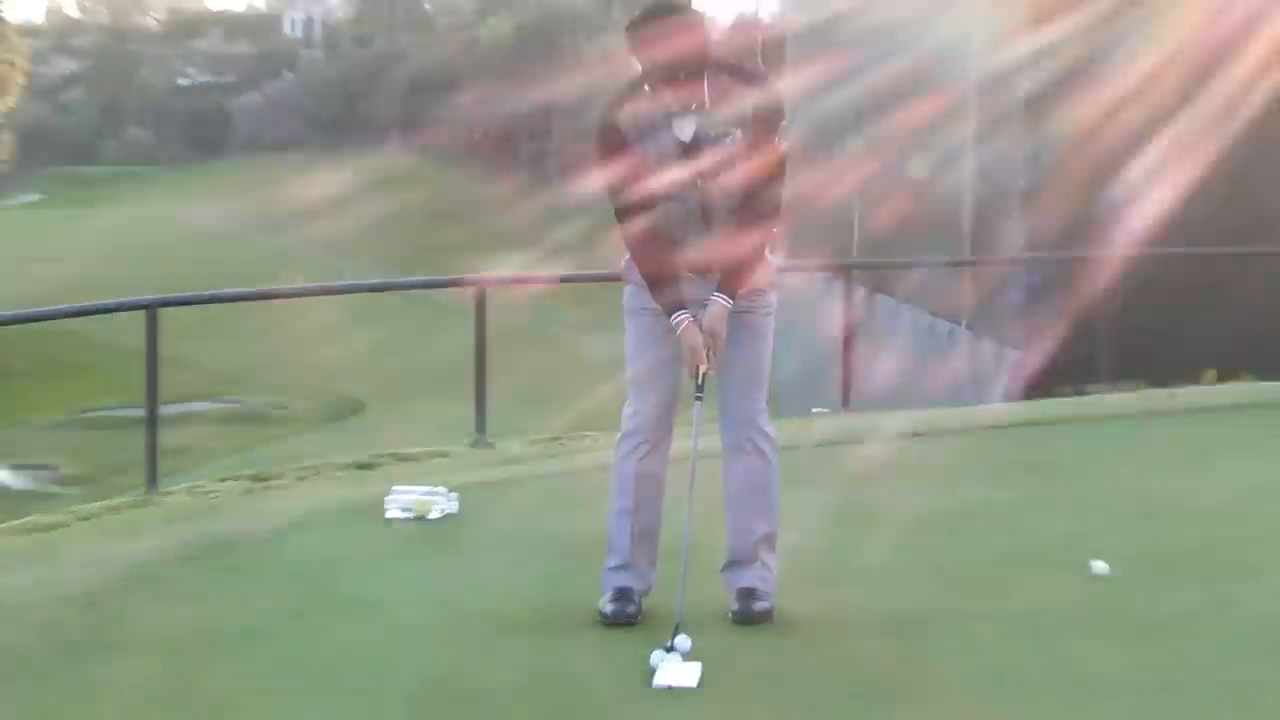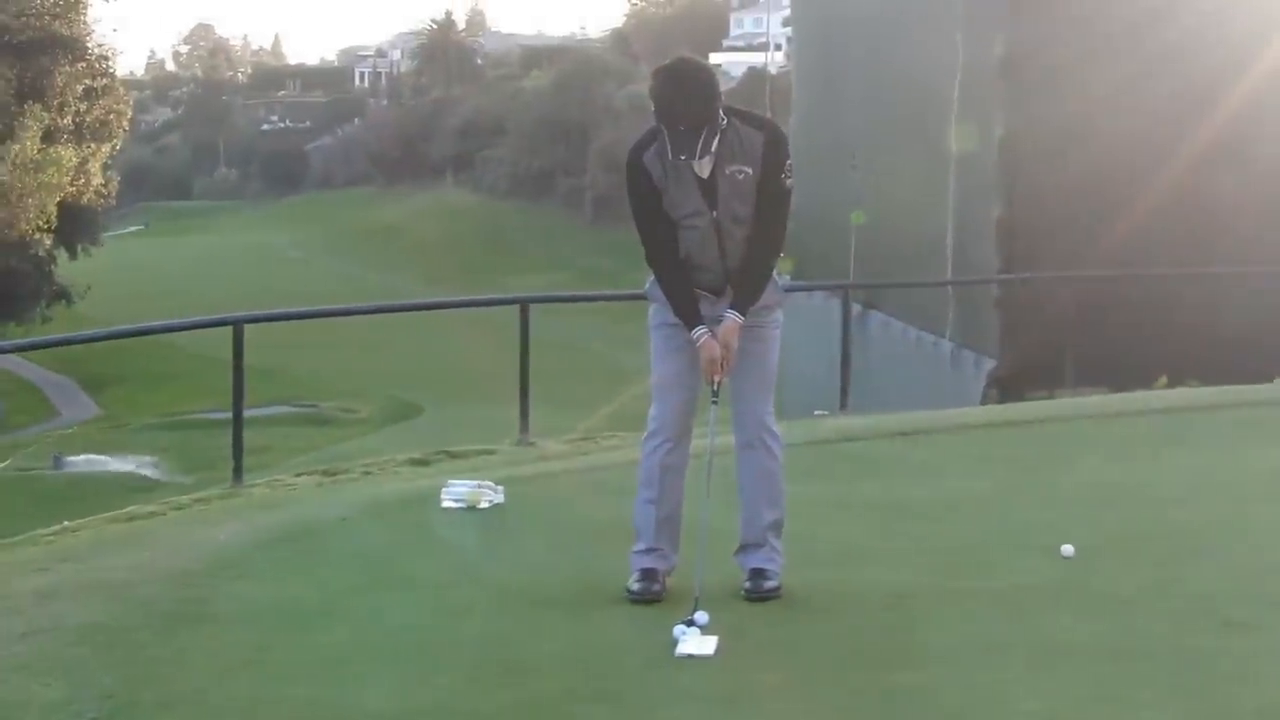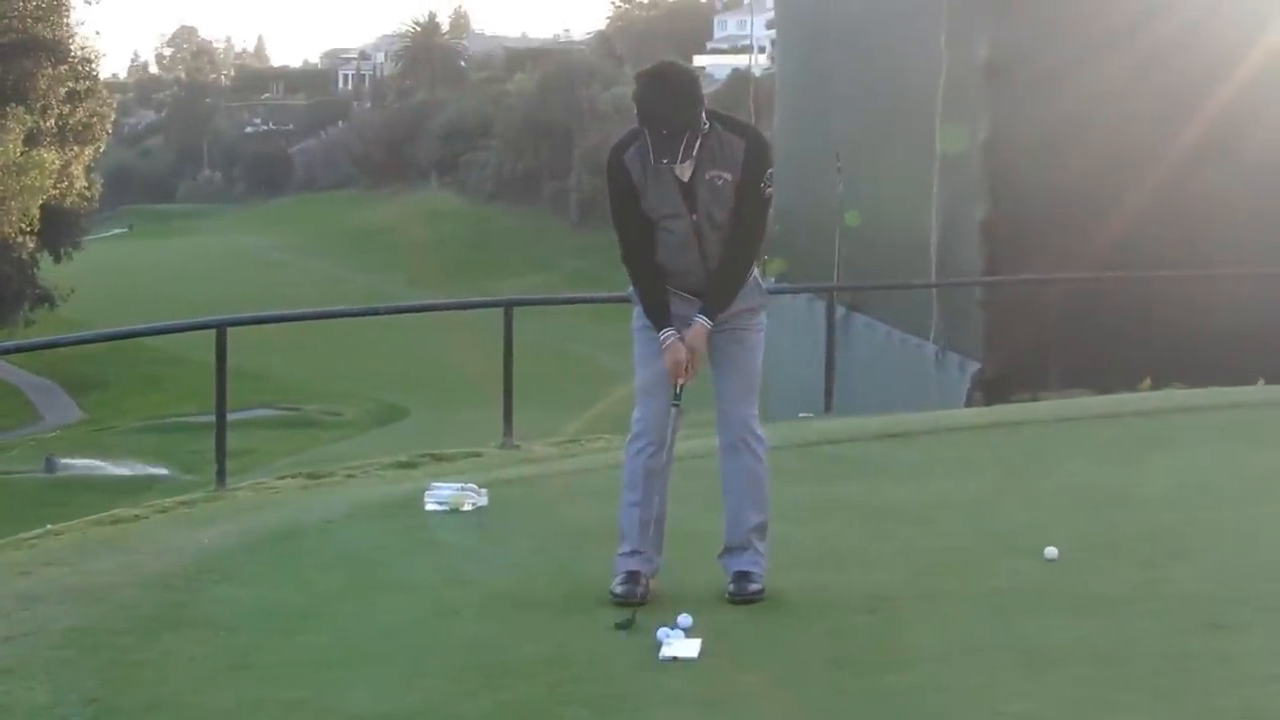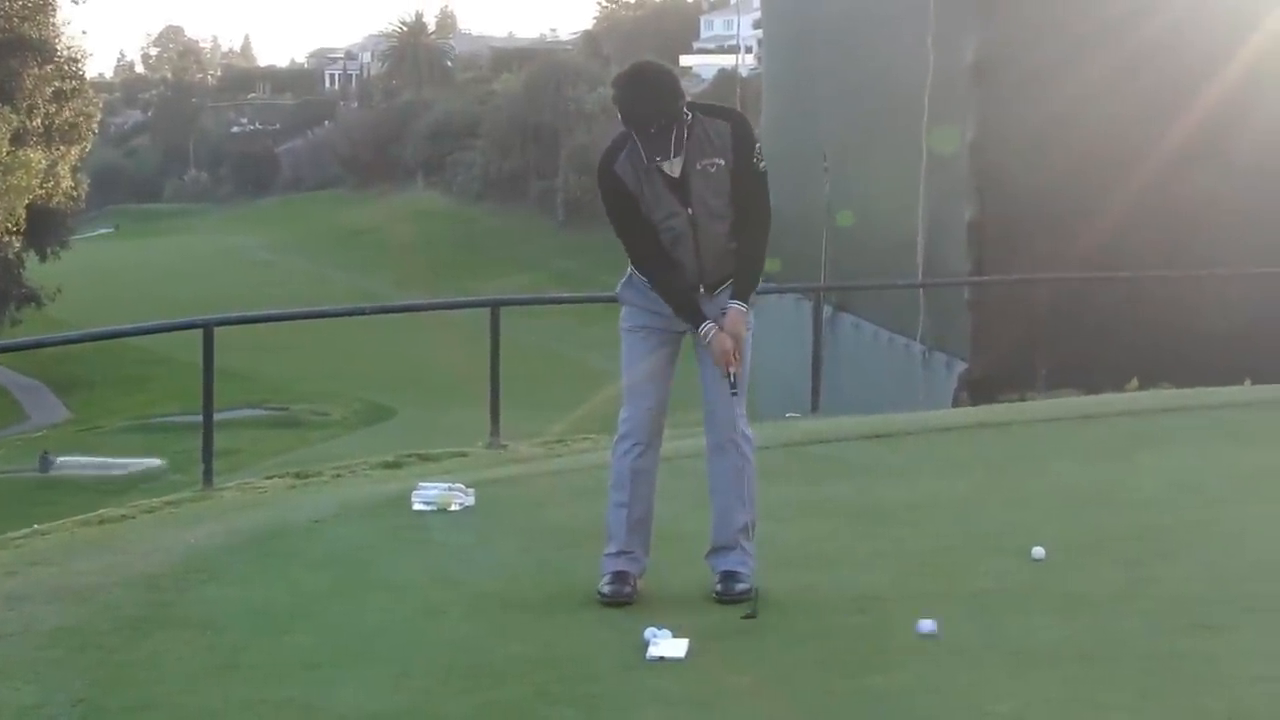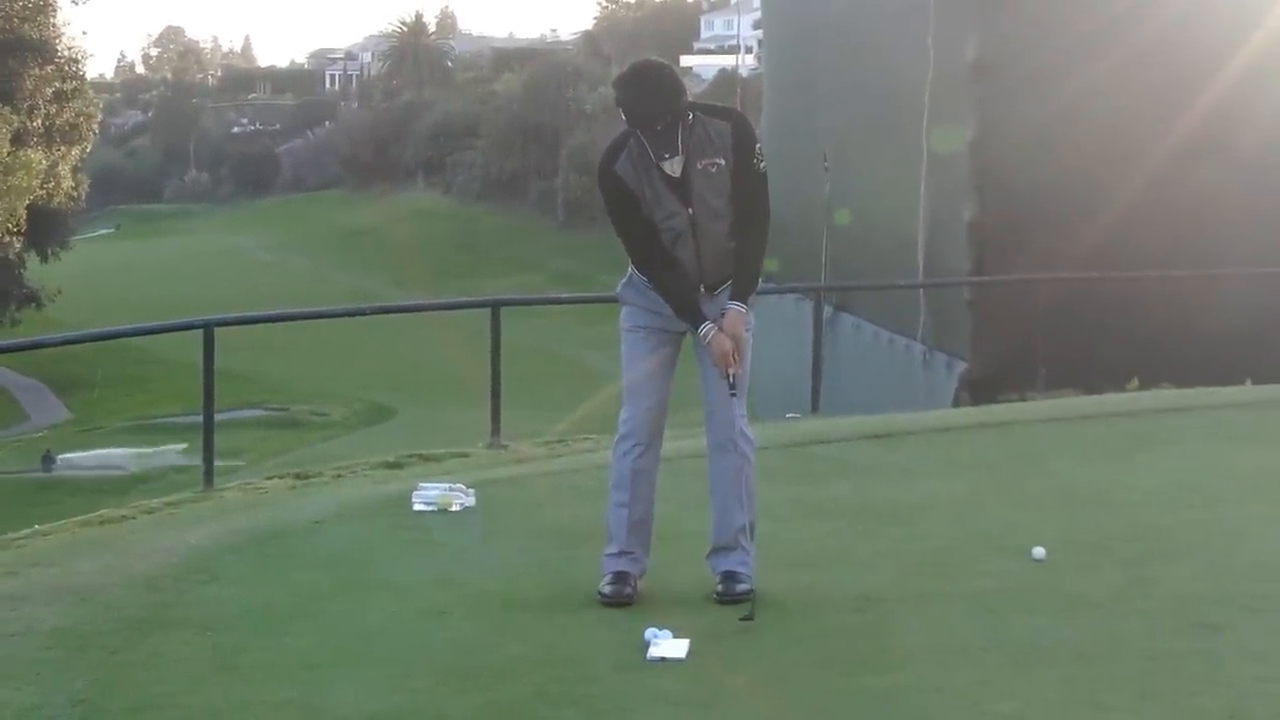
dt=1s
person 1, frame 1
left shoulder: (756, 100)
right shoulder: (622, 120)
left elbow: (762, 208)
right elbow: (636, 226)
left wrist: (722, 299)
right wrist: (678, 316)
left hip: (741, 279)
right hip: (657, 281)
left knee: (748, 423)
right knee: (643, 423)
left ankle: (752, 576)
right ankle: (625, 578)
person 1, frame 2
left shoulder: (765, 141)
right shoulder: (645, 158)
left elbow: (770, 236)
right elbow: (660, 253)
left wrist: (734, 317)
right wrist: (698, 331)
left hip: (752, 297)
right hip: (678, 299)
left knee: (757, 425)
right knee: (666, 425)
left ankle: (762, 558)
right ankle: (650, 560)
person 1, frame 3
left shoulder: (747, 146)
right shoulder: (626, 158)
left elbow: (747, 243)
right elbow: (636, 254)
left wrist: (705, 323)
right wrist: (666, 333)
left hip: (734, 299)
right hip: (660, 300)
left knee: (742, 426)
right knee: (650, 426)
left ankle: (746, 561)
right ankle: (635, 562)
person 1, frame 4
left shoulder: (731, 130)
right shoulder: (616, 165)
left elbow: (756, 220)
right elbow: (648, 256)
left wrist: (738, 306)
right wrist: (702, 327)
left hip: (726, 294)
right hip: (653, 299)
left knee: (729, 426)
right knee: (637, 426)
left ankle: (734, 561)
right ankle: (622, 562)
person 1, frame 5
left shoulder: (731, 130)
right shoulder: (617, 165)
left elbow: (755, 219)
right elbow: (649, 256)
left wrist: (737, 305)
right wrist: (702, 329)
left hip: (726, 293)
right hip: (654, 298)
left knee: (730, 427)
right knee: (638, 426)
left ankle: (734, 561)
right ankle: (623, 562)
